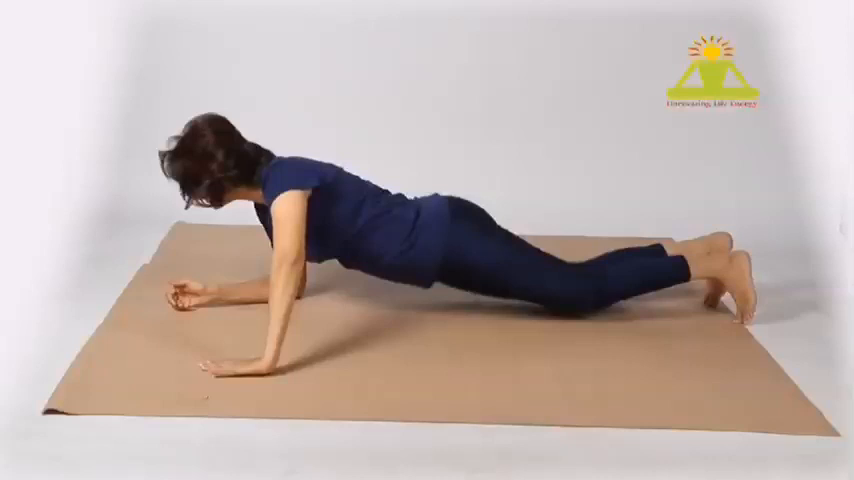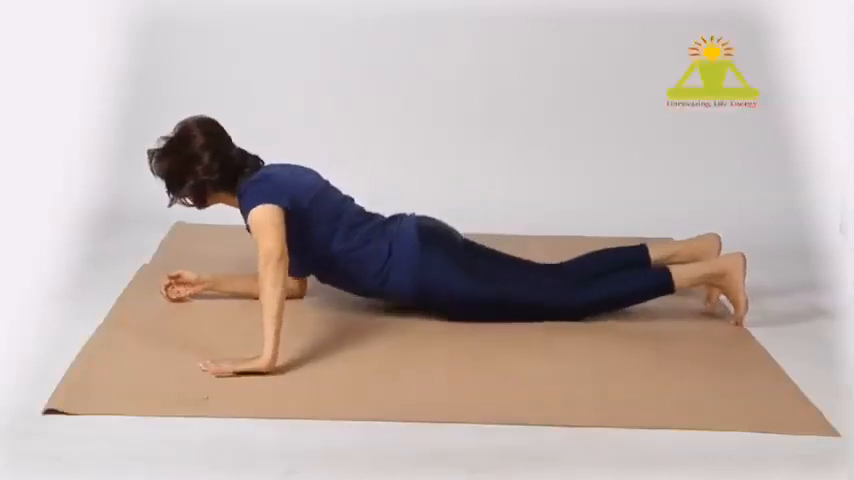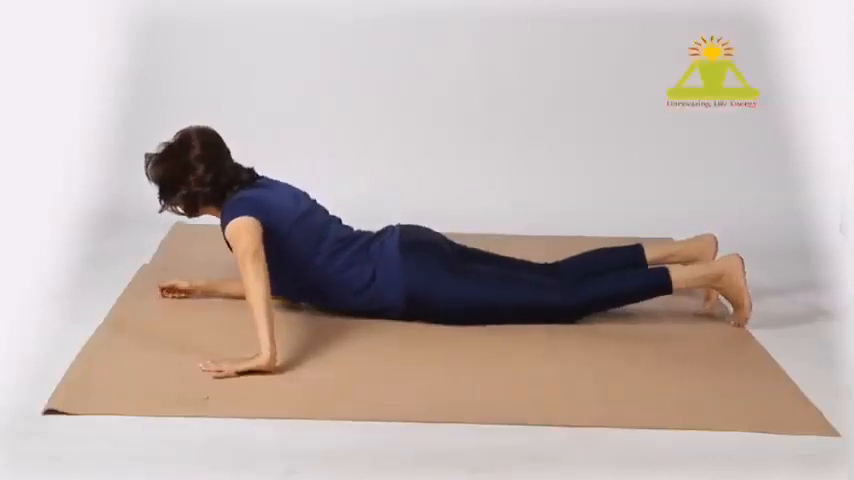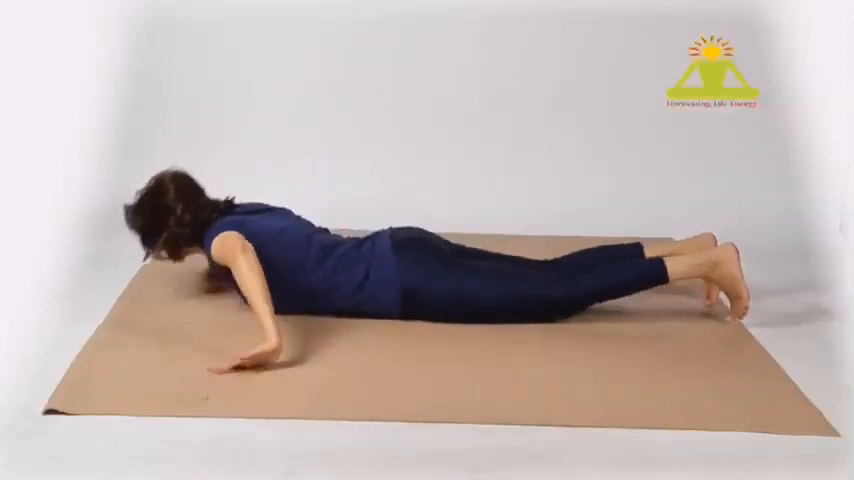
dt=0.4s
person 1, frame 1
left shoulder: (283, 181)
right shoulder: (270, 196)
left elbow: (287, 265)
right elbow: (289, 283)
left wrist: (266, 359)
right wrist: (212, 294)
left hip: (449, 235)
right hip: (438, 233)
left knee: (582, 291)
right knee: (570, 279)
left ankle: (721, 263)
right ankle: (702, 246)
person 1, frame 2
left shoulder: (257, 196)
right shoulder: (275, 176)
left elbow: (273, 260)
right elbow: (293, 280)
left wrist: (267, 356)
right wrist: (208, 284)
left hip: (423, 274)
right hip: (419, 243)
left knee: (570, 299)
right knee: (562, 279)
left ankle: (714, 270)
right ankle: (691, 247)
person 1, frame 3
left shoulder: (236, 214)
right shoulder: (264, 189)
left elbow: (253, 259)
right elbow: (281, 277)
left wrist: (265, 353)
right wrist: (203, 288)
left hip: (412, 285)
right hip: (410, 248)
left knee: (564, 298)
right knee: (555, 277)
left ankle: (712, 272)
right ankle: (689, 248)
person 1, frame 4
left shoulder: (218, 240)
right shoulder: (242, 213)
left elbow: (246, 258)
left wrist: (271, 339)
left hip: (408, 284)
right hip: (405, 250)
left knee: (558, 293)
right knee: (555, 275)
left ankle: (706, 263)
right ankle: (689, 246)
